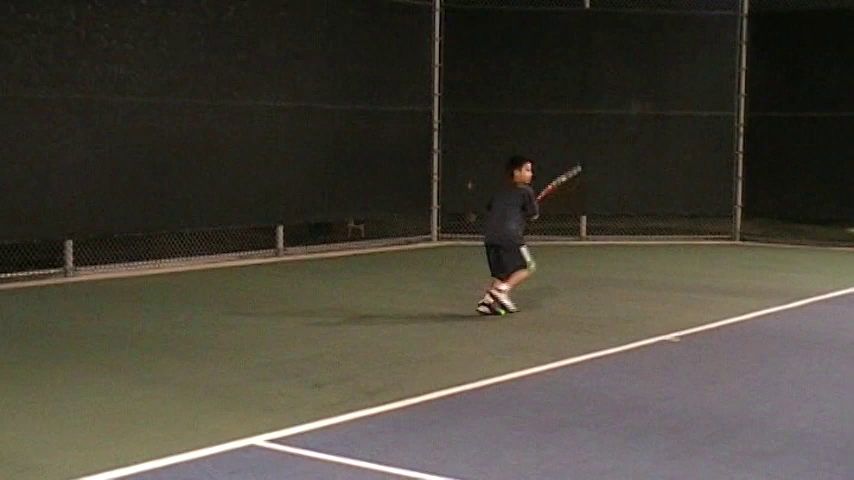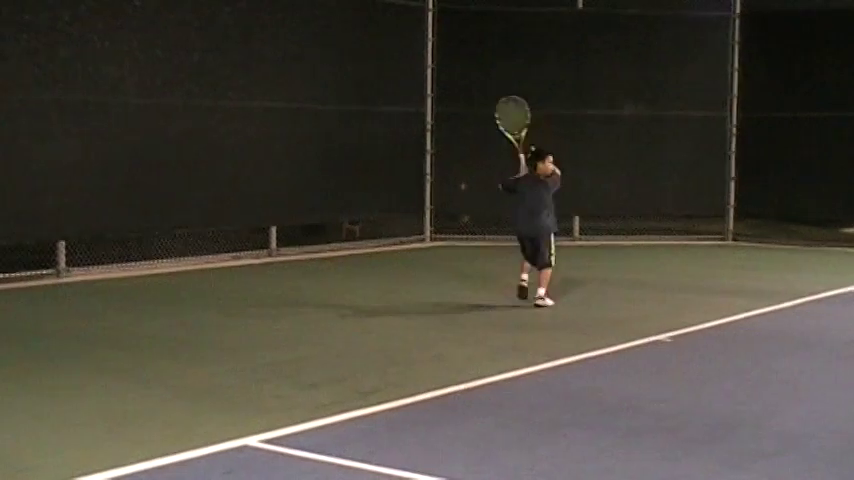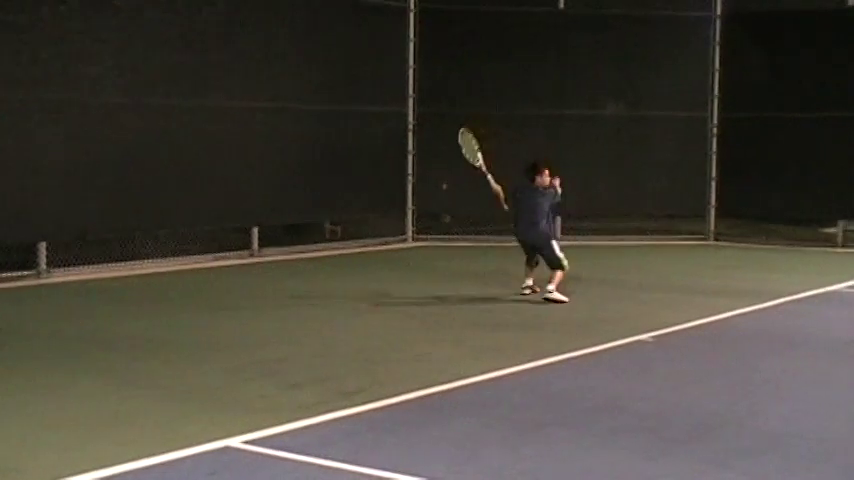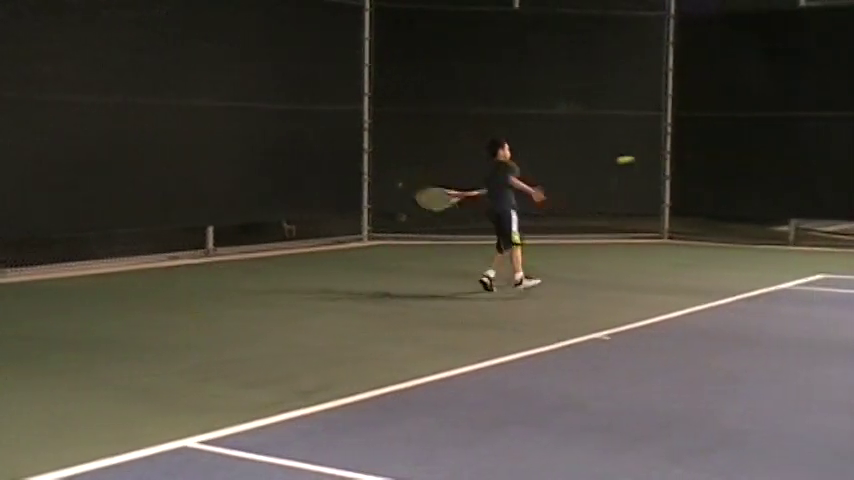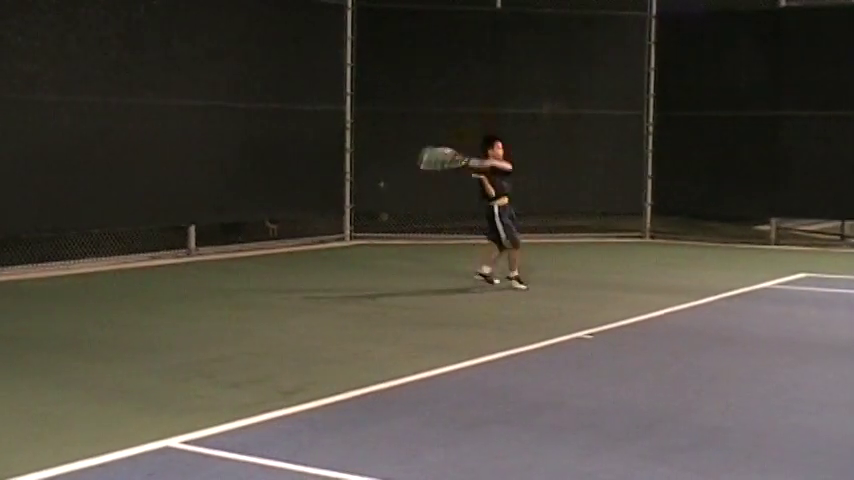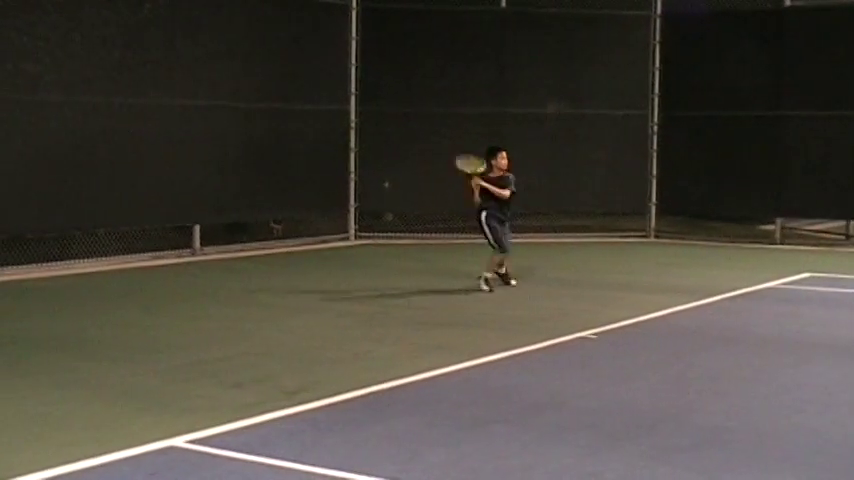
dt=0.3s
person 1, frame 1
left shoulder: (500, 192)
right shoulder: (525, 192)
left elbow: (490, 208)
right elbow: (533, 215)
right wrist: (532, 203)
left hip: (491, 237)
right hip: (509, 236)
left knee: (501, 275)
right knee: (526, 269)
left ankle: (486, 301)
right ankle: (501, 290)
person 1, frame 2
left shoulder: (521, 181)
right shoulder: (549, 183)
left elbow: (503, 186)
right elbow: (558, 174)
left wrist: (521, 173)
left hip: (522, 228)
right hip: (542, 229)
left knee: (529, 257)
right knee: (546, 264)
left ankle: (523, 282)
right ankle: (541, 296)
person 1, frame 3
left shoulder: (519, 192)
right shoulder: (548, 193)
left elbow: (508, 208)
right elbow: (557, 195)
left wrist: (498, 192)
right wrist: (556, 185)
left hip: (524, 237)
right hip: (544, 236)
left knee: (532, 260)
right knee: (560, 267)
left ankle: (528, 285)
right ankle: (551, 290)
person 1, frame 4
left shoulder: (493, 167)
right shoulder: (507, 166)
left elbow: (488, 190)
right elbow: (512, 181)
left wrist: (465, 194)
right wrist: (531, 191)
left hip: (496, 210)
right hip: (506, 209)
left knee: (503, 245)
right knee: (515, 243)
left ankle: (488, 276)
right ankle: (519, 278)
person 1, frame 5
left shoulder: (504, 168)
right shoulder: (483, 173)
left elbow: (508, 167)
right elbow: (492, 194)
left wrist: (491, 162)
right wrist: (483, 179)
left hip: (506, 208)
right hip: (496, 211)
left knee: (498, 243)
right knee: (514, 243)
left ankle: (484, 271)
right ankle: (513, 276)
person 1, frame 6
left shoulder: (508, 178)
right shoulder: (483, 178)
left elbow: (505, 194)
right elbow: (477, 203)
left wrist: (485, 184)
right wrist: (476, 188)
left hip: (502, 218)
right hip: (487, 217)
left knee: (503, 249)
right knee: (502, 248)
left ankle: (500, 271)
right ankle: (486, 276)
